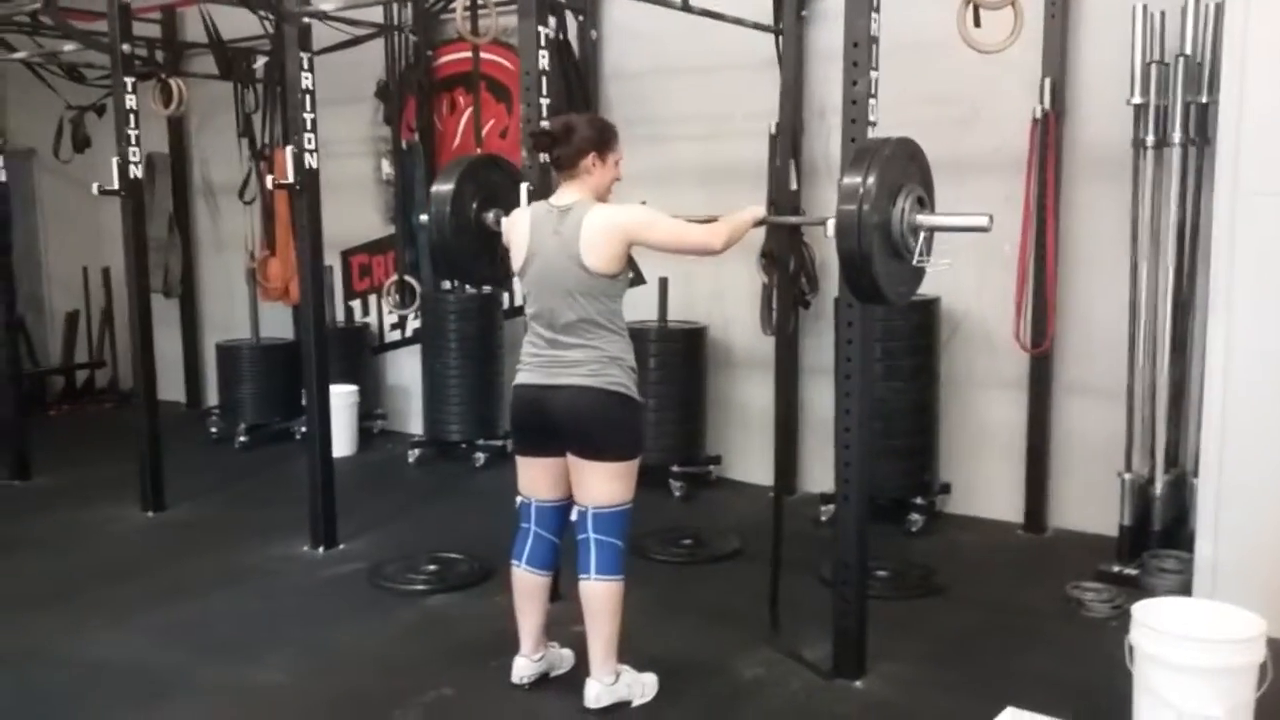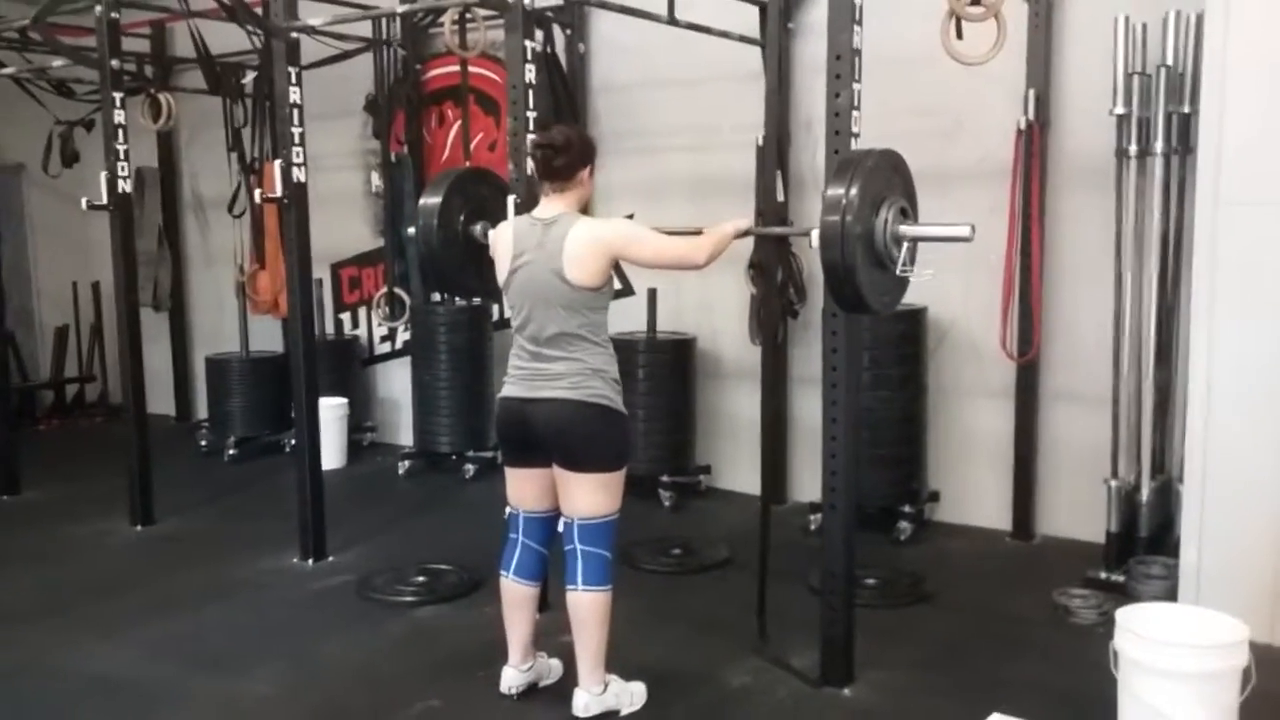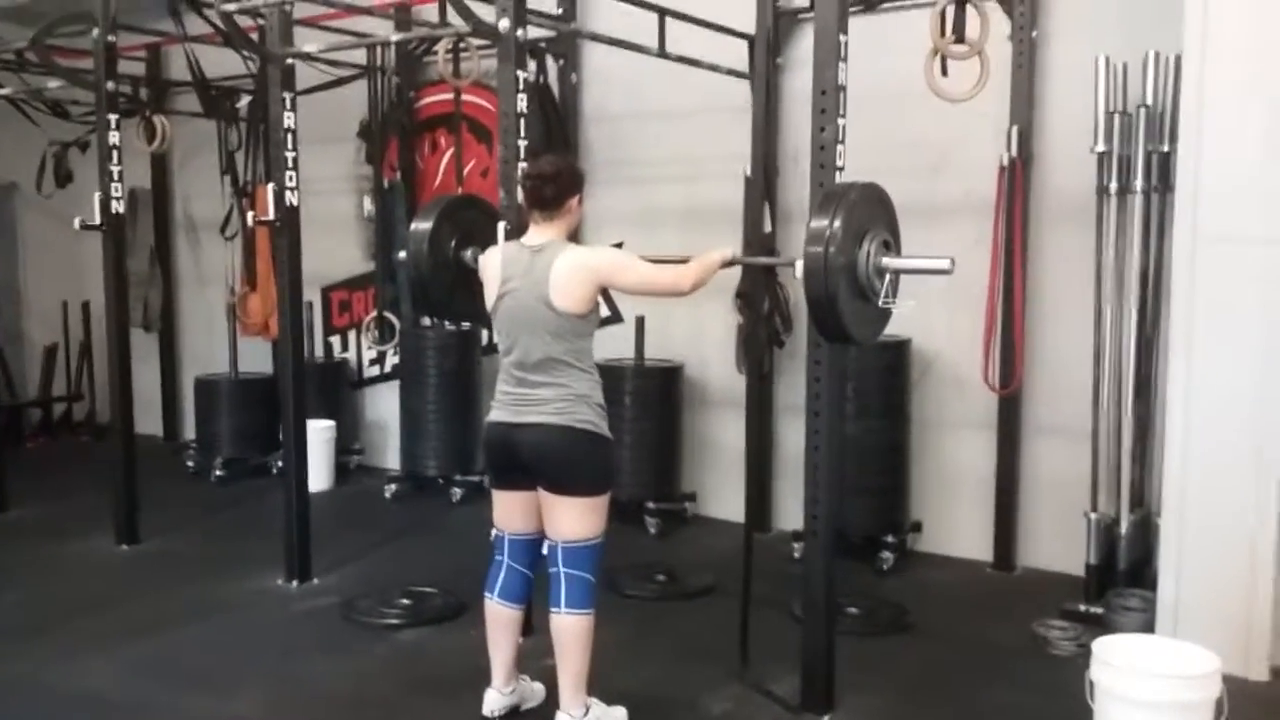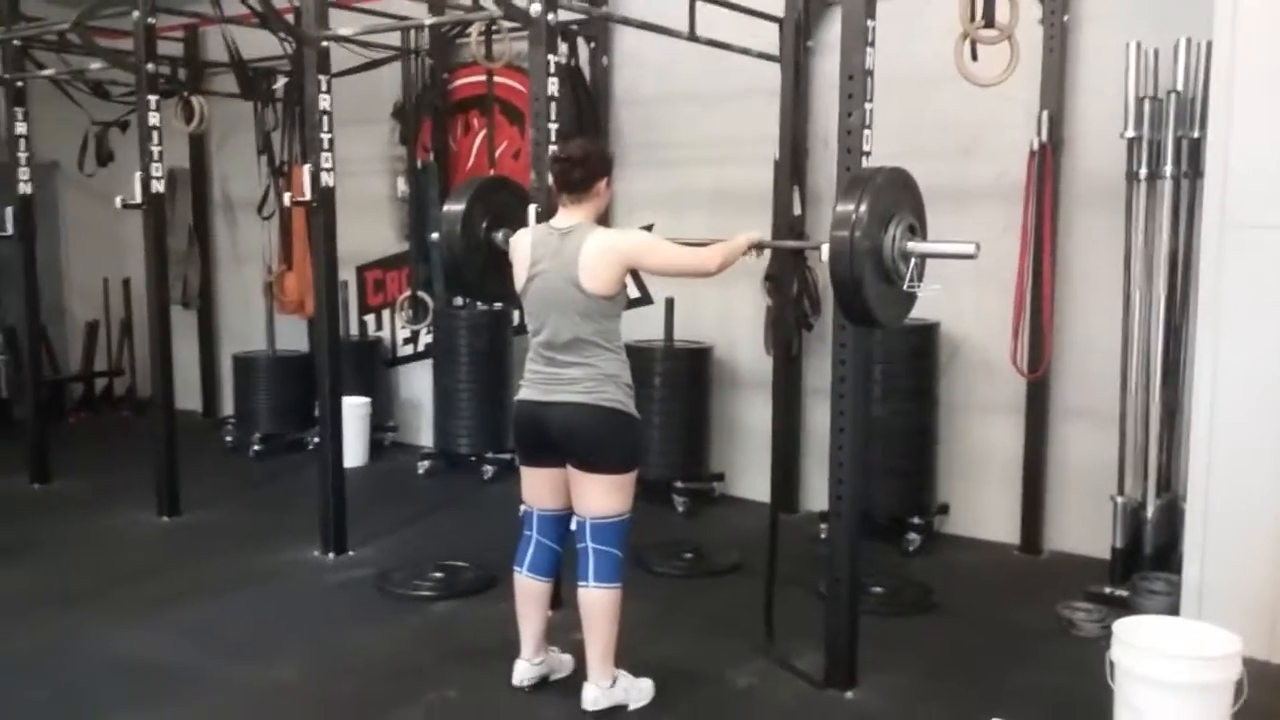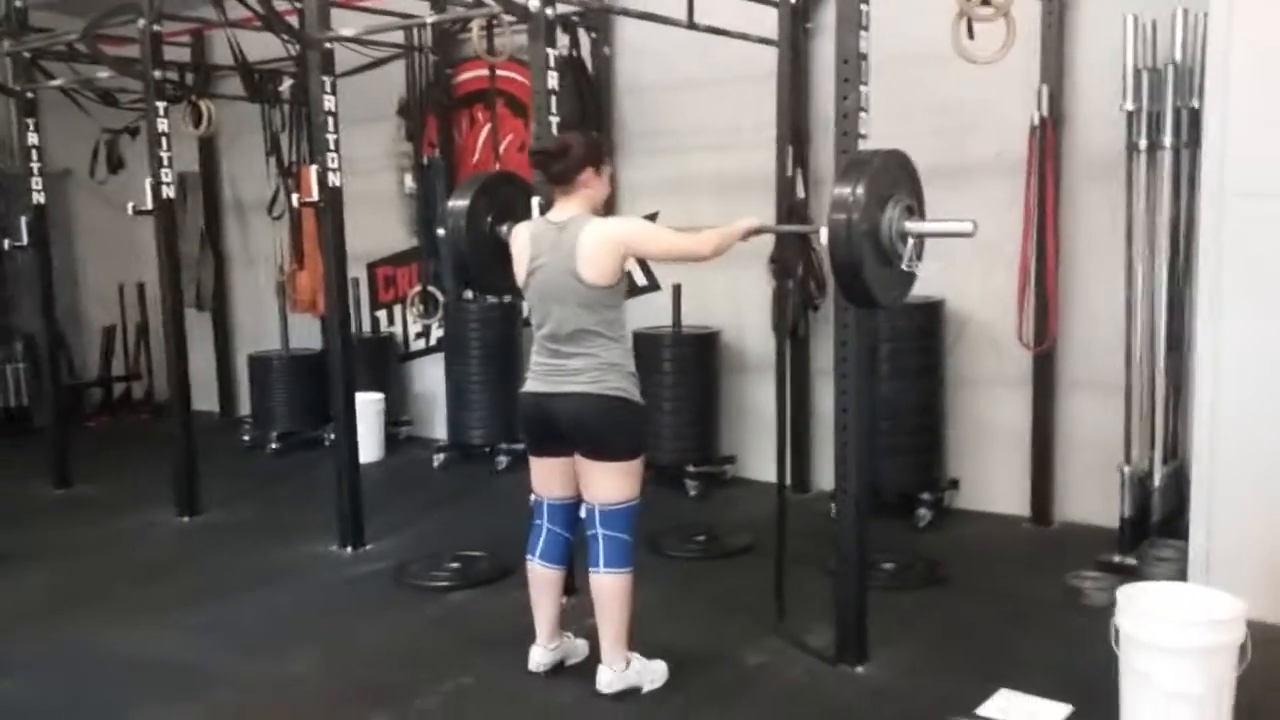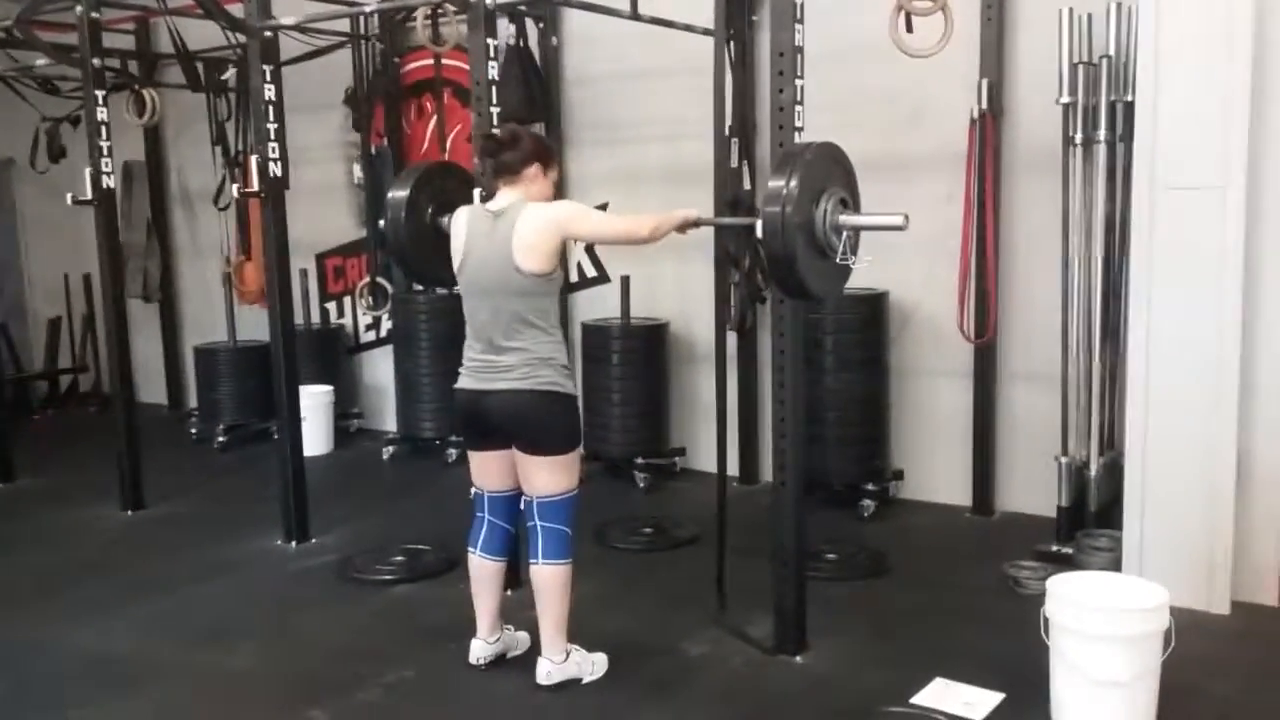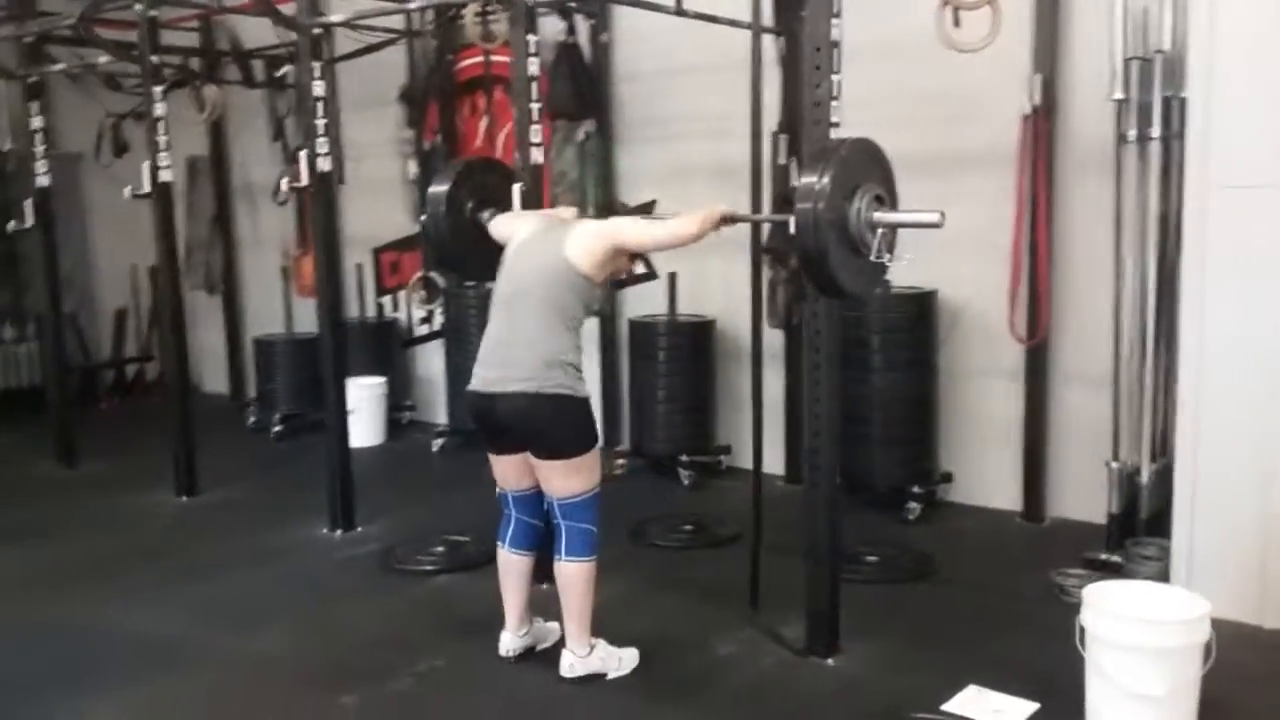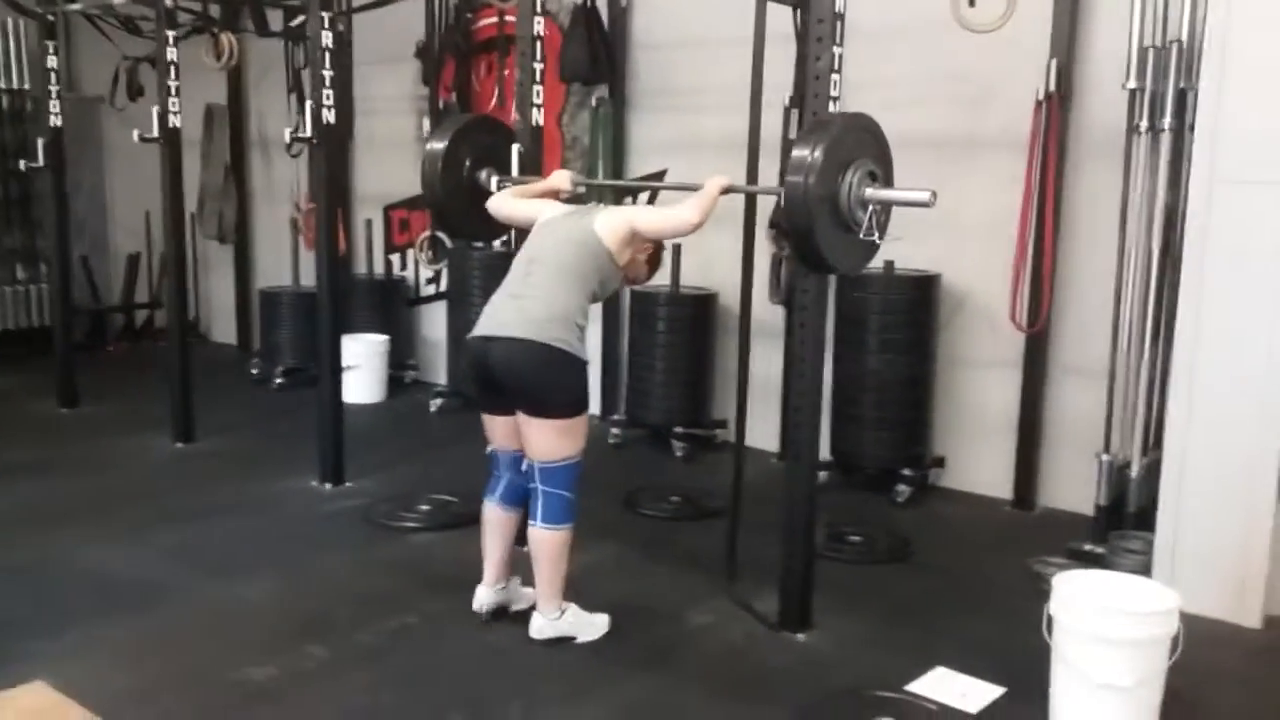
dt=0.3s
person 1, frame 1
left shoulder: (521, 223)
right shoulder: (615, 221)
right elbow: (712, 239)
right wrist: (749, 215)
left hip: (533, 394)
right hip: (598, 399)
left knee: (537, 525)
right knee: (602, 536)
left ankle: (530, 654)
right ankle: (605, 679)
person 1, frame 2
left shoulder: (505, 235)
right shoulder: (598, 236)
right elbow: (695, 254)
right wrist: (733, 227)
left hip: (518, 406)
right hip: (583, 411)
left knee: (525, 536)
right knee: (588, 548)
left ankle: (518, 665)
person 1, frame 3
left shoulder: (493, 261)
right shoulder: (586, 264)
right elbow: (680, 281)
right wrist: (719, 257)
left hip: (505, 430)
right hip: (569, 436)
left knee: (511, 558)
right knee: (573, 570)
person 1, frame 4
left shoulder: (523, 243)
right shoulder: (614, 246)
right elbow: (706, 262)
right wrist: (746, 240)
left hip: (534, 408)
right hip: (597, 415)
left knee: (539, 534)
right knee: (600, 546)
left ankle: (531, 659)
right ankle: (602, 683)
person 1, frame 5
left shoulder: (522, 237)
right shoulder: (611, 234)
right elbow: (701, 247)
right wrist: (743, 226)
left hip: (541, 400)
right hip: (603, 404)
left knee: (550, 522)
right knee: (610, 532)
left ankle: (546, 645)
right ankle: (616, 666)
person 1, frame 6
left shoulder: (462, 223)
right shoulder: (548, 219)
right elbow: (638, 229)
right wrist: (680, 218)
left hip: (475, 394)
right hip: (536, 396)
left knee: (491, 515)
right knee: (550, 523)
left ankle: (487, 638)
right ankle: (556, 657)
person 1, frame 7
left shoulder: (531, 230)
right shoulder: (604, 235)
left elbow: (497, 222)
right elbow: (681, 229)
right wrist: (715, 215)
left hip: (485, 392)
right hip: (546, 395)
left knee: (518, 512)
right knee: (576, 521)
left ankle: (516, 631)
right ankle: (582, 652)
person 1, frame 8
left shoulder: (556, 212)
right shoulder: (626, 223)
left elbow: (497, 202)
right elbow: (688, 218)
left wrist: (549, 184)
right wrist: (713, 189)
left hip: (485, 342)
right hip: (542, 351)
left knee: (510, 472)
right knee: (553, 484)
left ankle: (492, 586)
right ankle: (551, 614)
